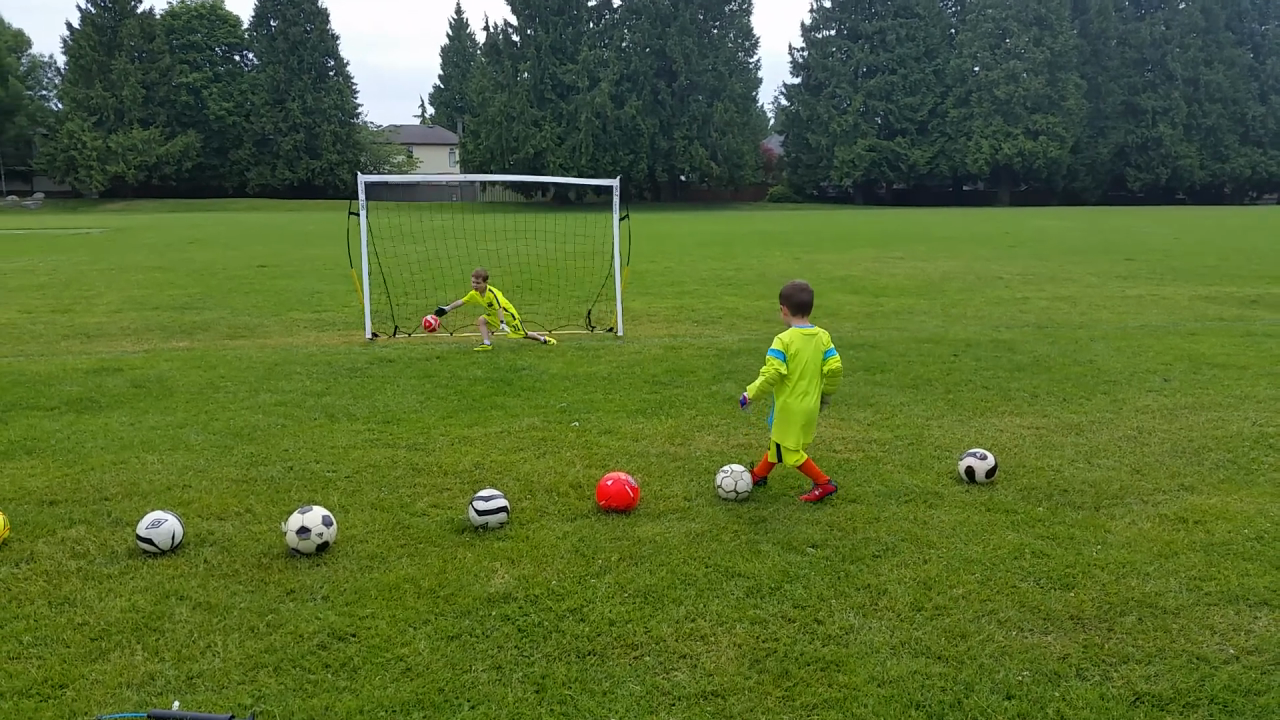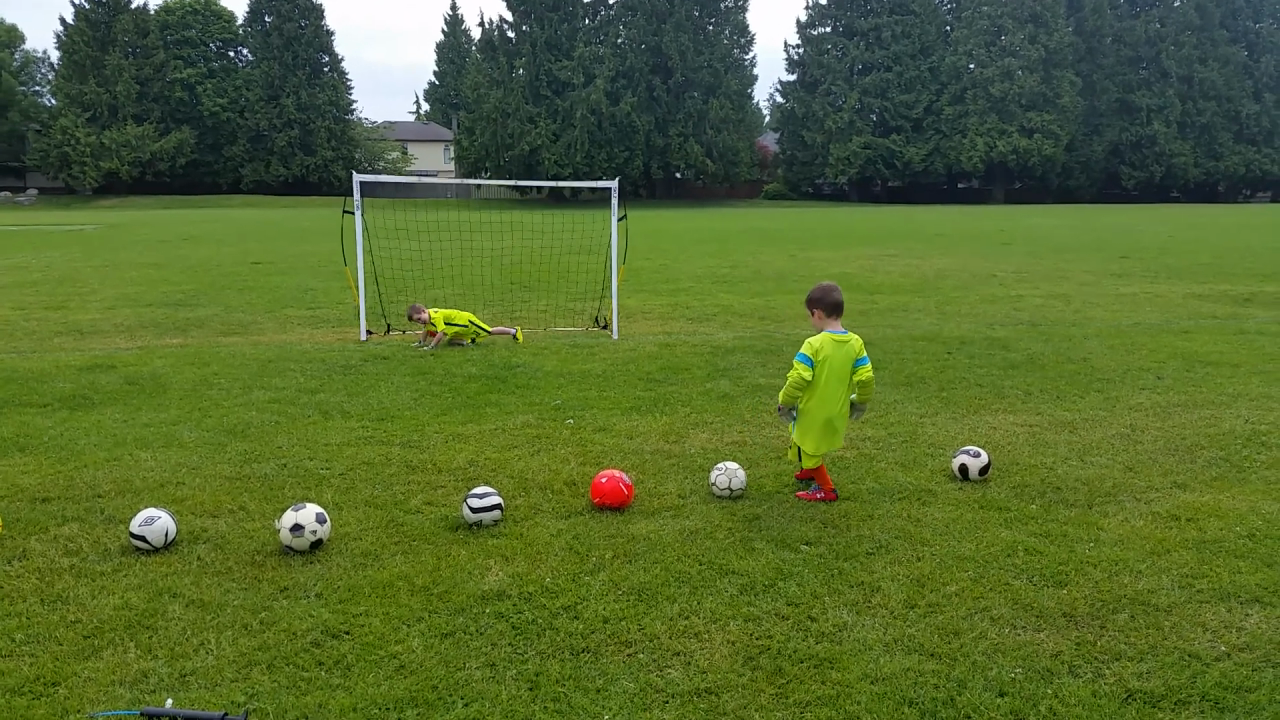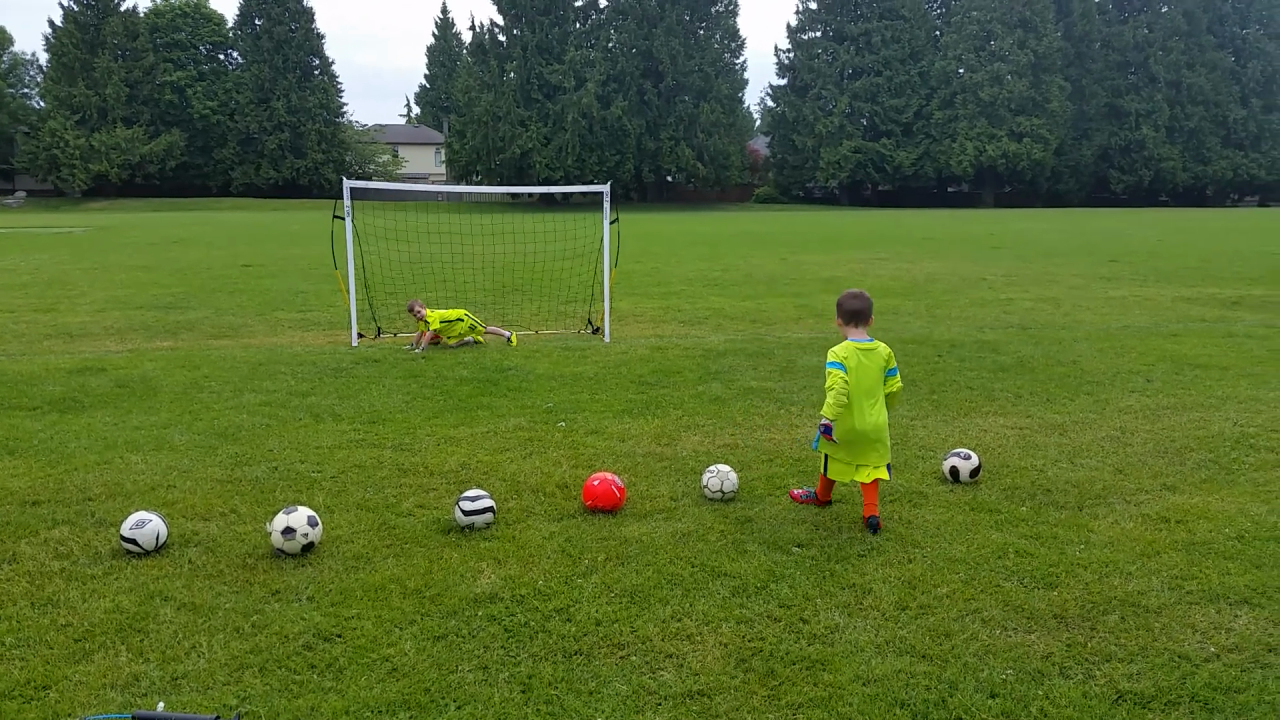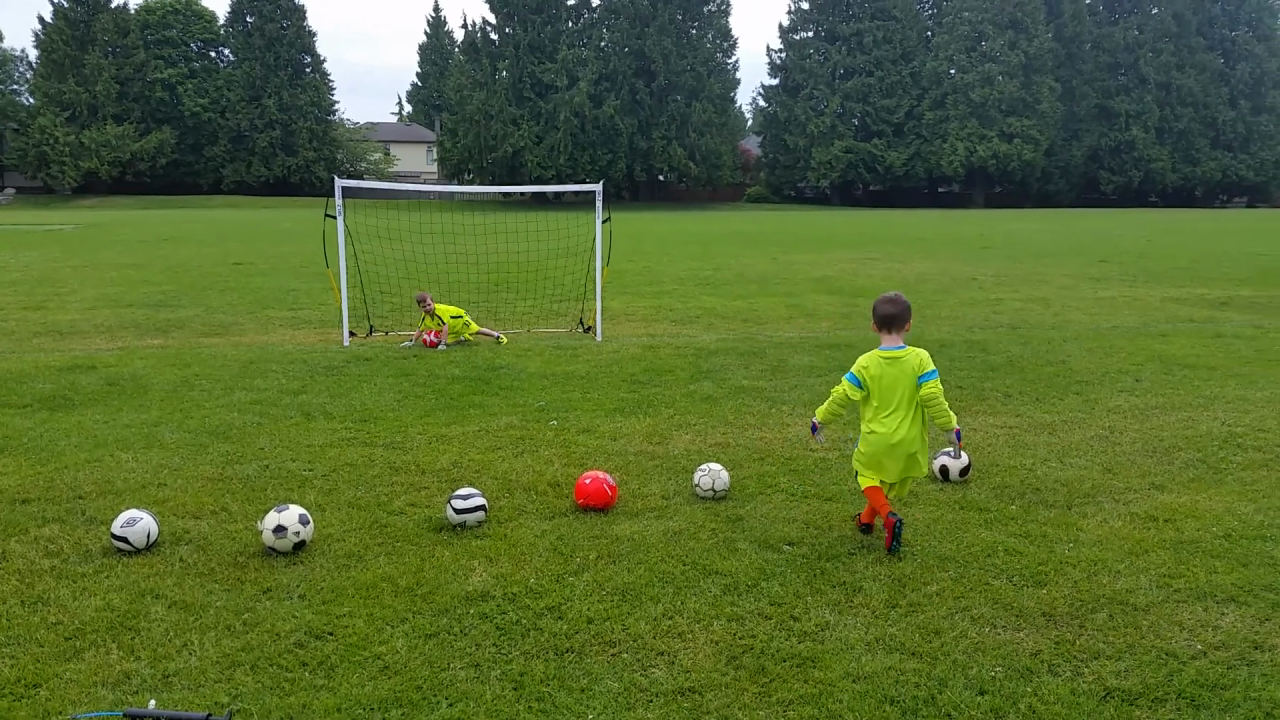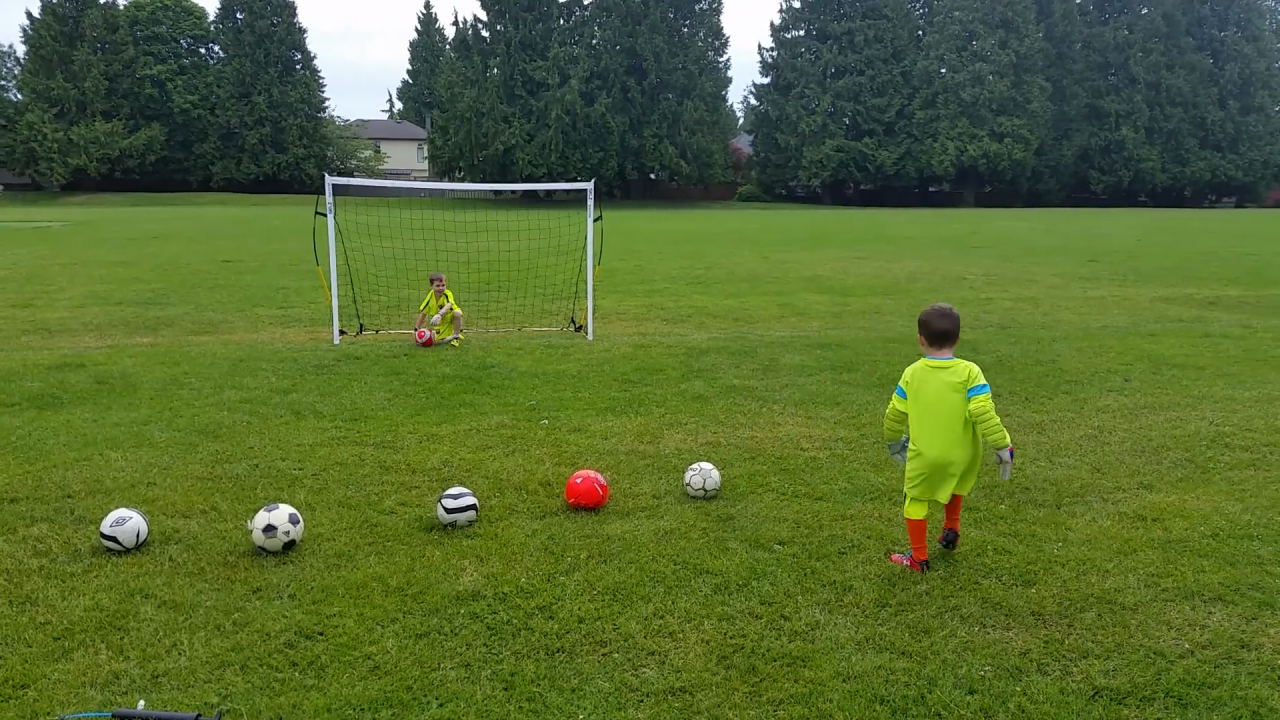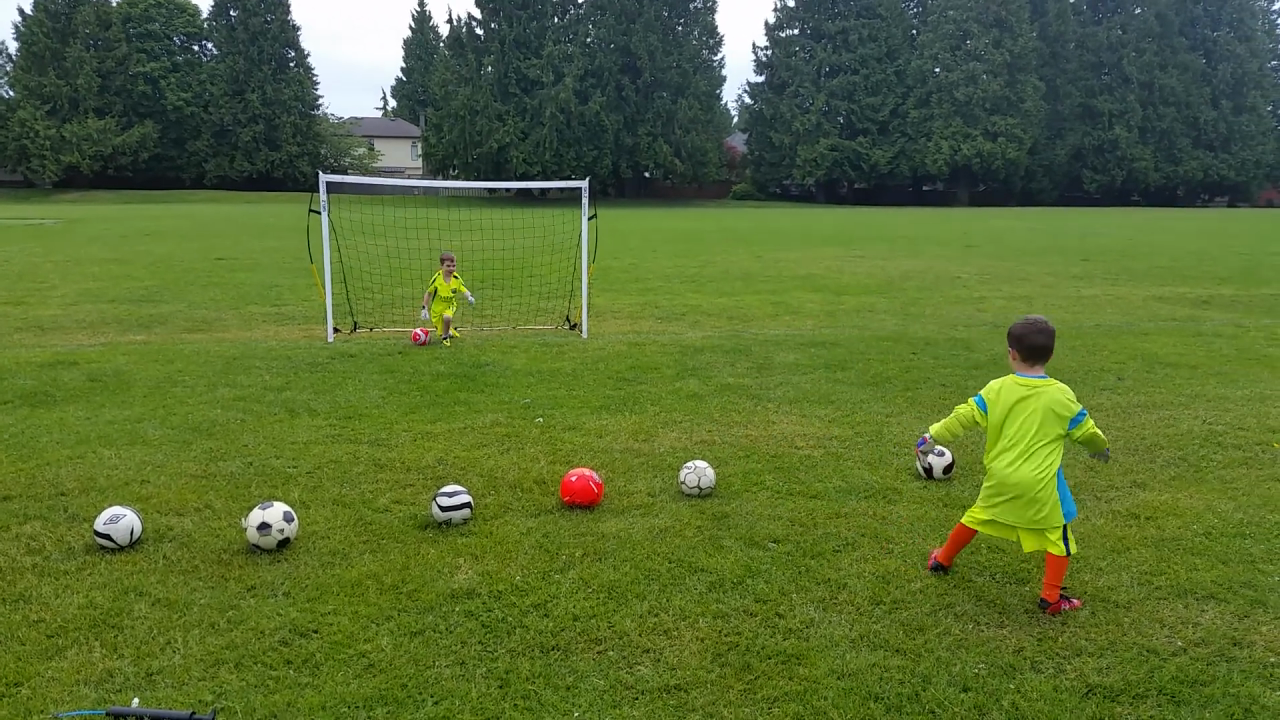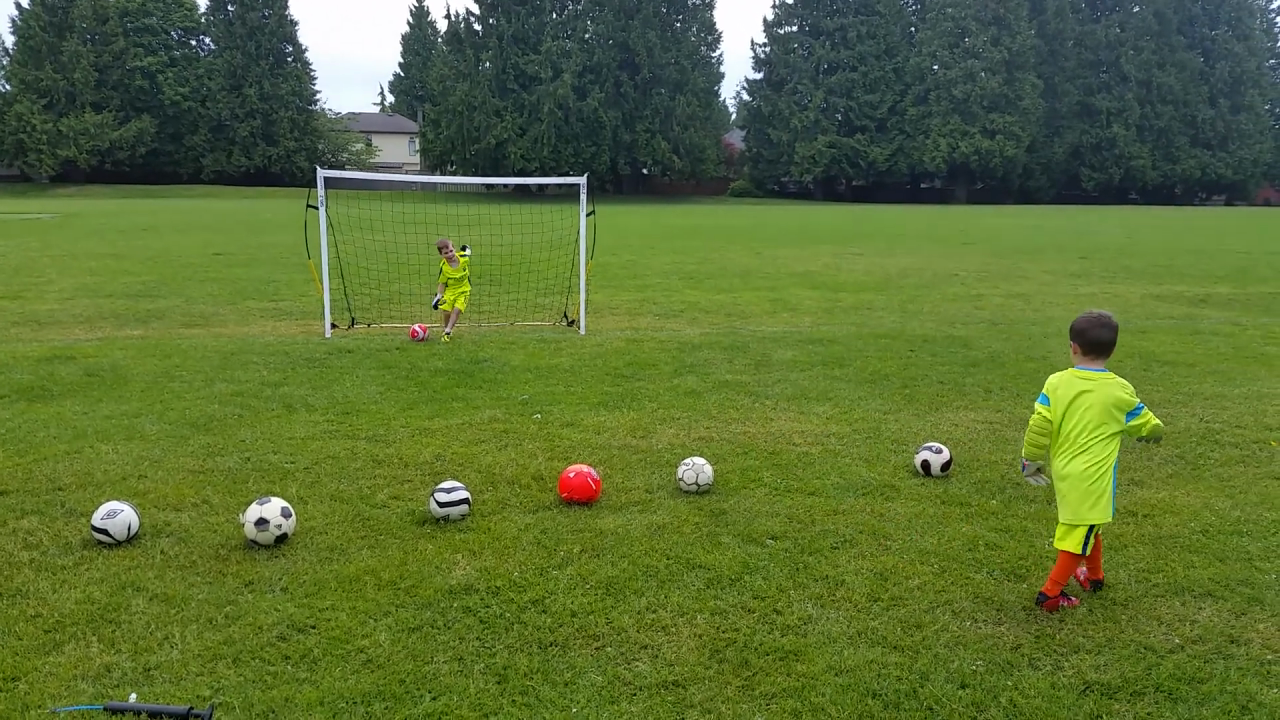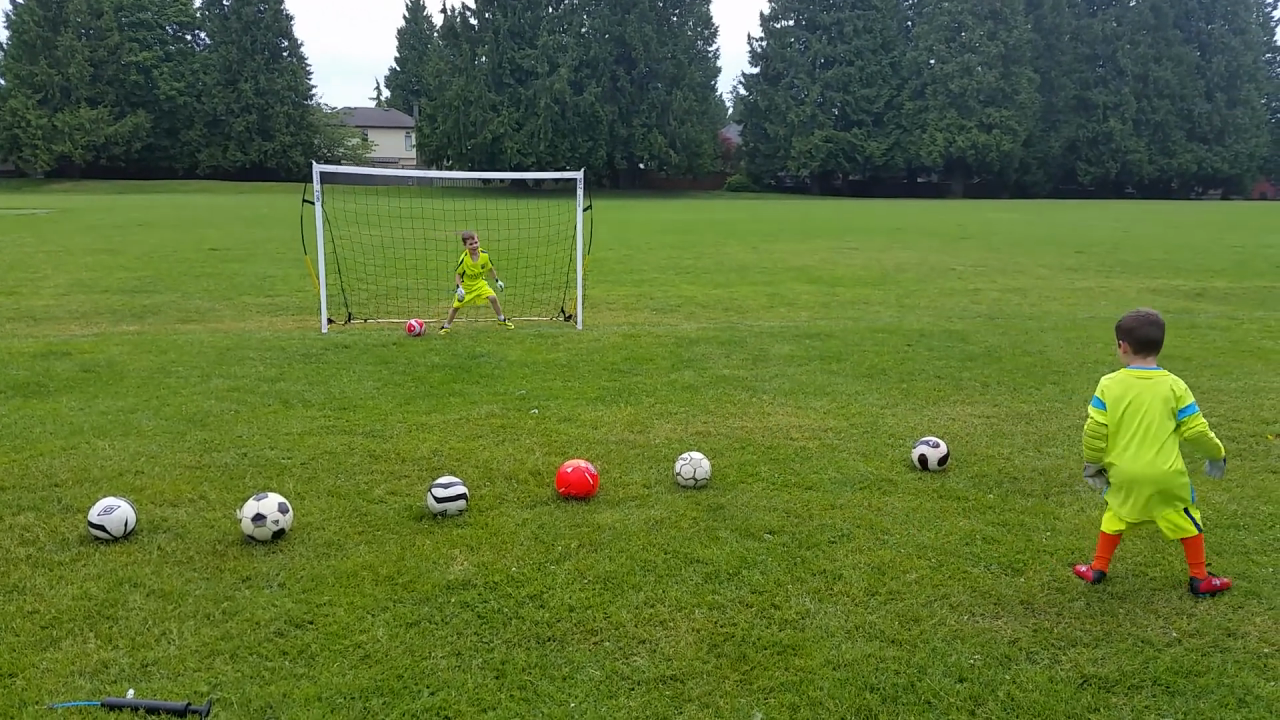
dt=0.3s
person 1, frame 1
left shoulder: (784, 340)
right shoulder: (823, 337)
left elbow: (771, 374)
right elbow: (835, 369)
left wrist: (750, 394)
right wrist: (826, 394)
left hip: (791, 409)
right hip: (811, 406)
left knee: (789, 451)
right knee: (780, 443)
left ankle: (823, 483)
right ankle: (759, 474)
person 1, frame 2
left shoulder: (814, 344)
right shoulder: (855, 342)
left elbow: (798, 379)
right elbow: (866, 378)
left wrist: (784, 402)
right wrist: (861, 401)
left hip: (813, 412)
right hip: (838, 411)
left knee: (808, 450)
right knee: (810, 445)
left ankle: (826, 489)
right ankle: (811, 472)
person 1, frame 3
left shoulder: (839, 353)
right shoulder: (884, 352)
left elbow: (837, 390)
right elbow: (894, 388)
left wrist: (828, 419)
left hip: (847, 426)
right hip: (876, 426)
left knee: (832, 458)
right knee: (868, 466)
left ankle: (823, 495)
right ankle: (871, 513)
person 1, frame 4
left shoulder: (865, 363)
right shoulder: (920, 358)
left elbow: (841, 396)
right elbow: (933, 397)
left wrist: (819, 418)
right wrist: (950, 426)
left hip: (877, 438)
right hip: (909, 440)
left knee: (868, 474)
right knee: (893, 481)
left ankle: (887, 516)
right ankle: (867, 518)
person 1, frame 5
left shoulder: (912, 373)
right shoulder: (969, 372)
left elbow: (895, 412)
right elbow: (984, 413)
left wrist: (895, 440)
right wrist: (1002, 446)
left hip: (925, 456)
right hip: (962, 457)
left knee: (916, 502)
right knee: (955, 485)
left ankle: (918, 558)
right ankle: (951, 528)
person 1, frame 6
left shoulder: (997, 389)
right shoulder: (1062, 395)
left elbow: (964, 418)
right elbow: (1087, 432)
left wrist: (932, 437)
right wrist: (1101, 449)
left hip: (1001, 477)
right hip: (1040, 484)
left knee: (980, 515)
right knee: (1057, 535)
left ankle: (943, 560)
right ankle: (1051, 597)
person 1, frame 7
left shoulder: (1056, 382)
right shoulder: (1120, 390)
left elbow: (1039, 427)
right elbow: (1148, 427)
left wrist: (1030, 460)
right wrist: (1156, 433)
left hip: (1063, 472)
right hip: (1092, 476)
left knee: (1082, 526)
right knee: (1080, 534)
left ankle: (1094, 575)
right ankle: (1051, 593)
person 1, frame 8
left shoulder: (1109, 384)
right shoulder: (1174, 386)
left elbow: (1094, 431)
right elbow: (1196, 430)
left wrist: (1093, 464)
right wrist: (1217, 453)
left hip: (1122, 472)
right hip: (1164, 474)
left knee: (1116, 515)
right knee: (1186, 519)
left ankle: (1097, 568)
right ankle: (1200, 578)
